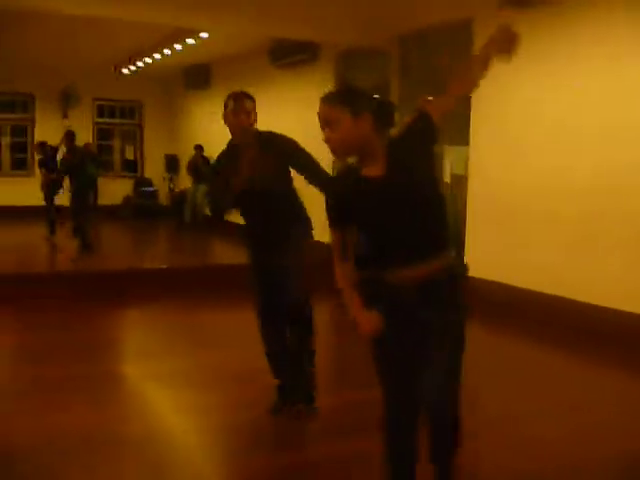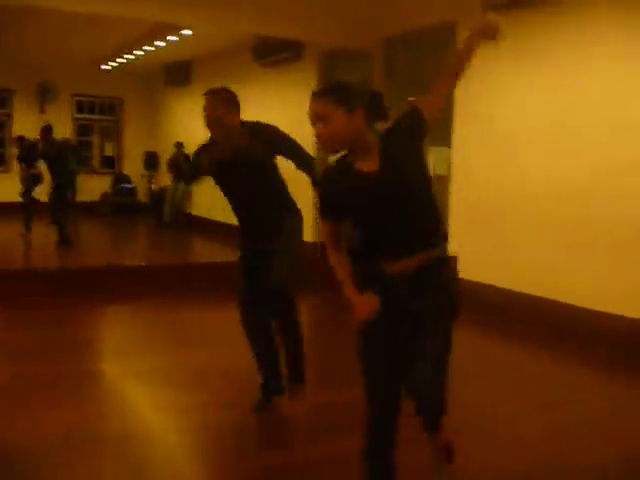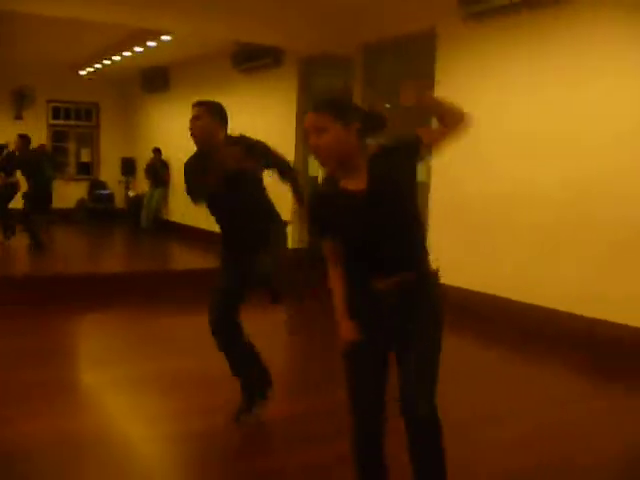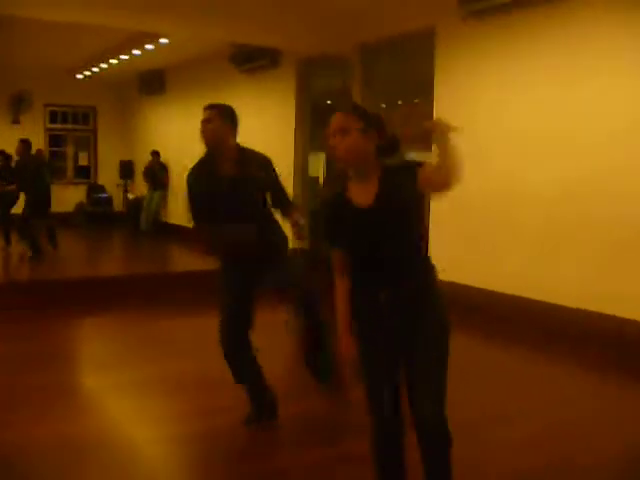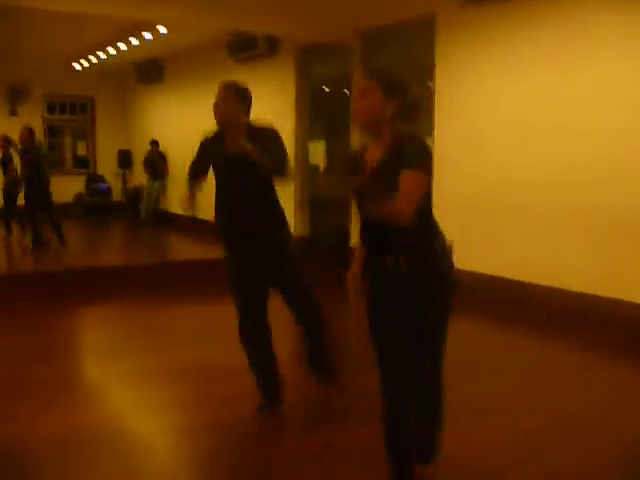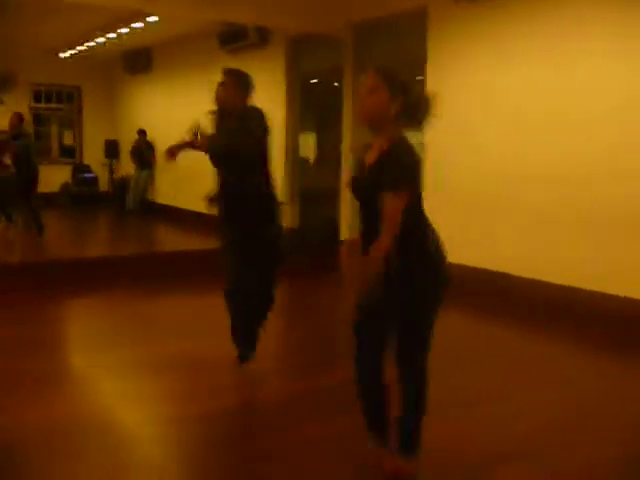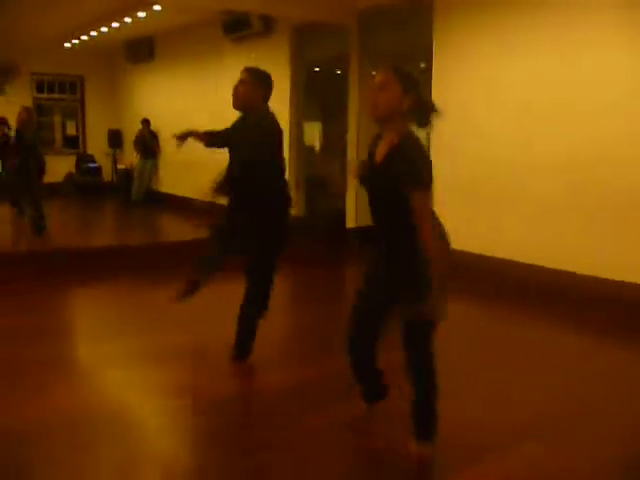
dt=0.1s
person 1, frame 1
left shoulder: (413, 142)
right shoulder: (344, 191)
left elbow: (458, 89)
right elbow: (341, 259)
left wrist: (493, 45)
right wrist: (357, 308)
left hip: (441, 292)
right hip: (387, 300)
left knee: (436, 397)
right knee: (399, 407)
person 1, frame 2
left shoulder: (403, 136)
right shoulder: (334, 183)
left elbow: (447, 85)
right elbow: (335, 249)
left wrist: (475, 37)
right wrist: (354, 294)
left hip: (432, 282)
right hip: (381, 290)
left knee: (424, 380)
right knee: (381, 401)
left ankle: (435, 426)
person 1, frame 3
left shoulder: (392, 160)
right shoulder: (325, 203)
left elbow: (455, 122)
right elbow: (335, 264)
left wrist: (427, 101)
right wrist: (342, 317)
left hip: (416, 300)
right hip: (365, 307)
left knee: (418, 405)
right knee: (365, 412)
person 1, frame 4
left shoulder: (402, 176)
right shoulder: (334, 206)
left elbow: (446, 179)
right elbow: (343, 273)
left wrist: (442, 136)
right wrist: (343, 329)
left hip: (418, 308)
right hip: (370, 311)
left knee: (427, 413)
right knee: (383, 414)
person 1, frame 5
left shoulder: (411, 148)
right shoulder: (361, 159)
left elbow: (404, 211)
right wrist: (358, 263)
left hip: (427, 273)
right hip: (383, 276)
left knee: (425, 376)
right knee: (394, 383)
person 1, frame 6
left shoulder: (401, 156)
right shoulder: (370, 149)
left elbow: (390, 231)
left wrist: (362, 285)
left hip: (415, 269)
right hip: (381, 267)
left knee: (409, 363)
right knee: (366, 364)
right ankle: (383, 444)
person 1, frame 7
left shoulder: (411, 154)
right shoulder: (379, 143)
left elbow: (427, 225)
left wrist: (436, 290)
left hip: (419, 259)
right hip: (389, 255)
left knee: (418, 352)
right knee: (358, 340)
left ankle: (424, 434)
right ankle: (374, 393)
person 2, frame 1
left shoulder: (278, 144)
right shoulder: (224, 164)
left elbow: (315, 172)
right elbow: (217, 209)
right wrist: (239, 182)
left hip: (294, 232)
right hip: (261, 242)
left knee: (294, 301)
right knee: (269, 320)
right ankle: (289, 389)
person 2, frame 2
left shoulder: (261, 133)
right shoulder: (208, 150)
left elbow: (301, 156)
right elbow: (190, 174)
right wrist: (218, 151)
left hip: (283, 222)
right hip: (253, 232)
left knee: (276, 284)
right knee: (251, 308)
left ankle: (295, 368)
right ankle: (271, 381)
person 2, frame 3
left shoulder: (250, 148)
right shoulder: (195, 165)
left elbow: (285, 168)
right elbow: (197, 195)
left wrist: (302, 196)
right wrist: (223, 167)
left hip: (267, 236)
right hip: (235, 245)
right knee: (221, 319)
right ankle: (254, 386)
person 2, frame 4
left shoulder: (258, 162)
right shoulder: (200, 173)
left elbow: (280, 198)
right elbow: (202, 226)
left wrist: (295, 217)
right wrist: (228, 236)
left hip: (271, 250)
right hip: (235, 261)
left knee: (302, 299)
right knee: (232, 338)
right ankle: (262, 404)
person 2, frame 5
left shoulder: (266, 137)
right shoulder: (211, 144)
left elbow: (280, 170)
right elbow: (196, 171)
left wrist: (250, 152)
right wrist: (191, 187)
left hip: (272, 233)
right hip: (239, 241)
left knee: (303, 306)
right knee: (252, 319)
left ankle: (317, 360)
right ankle: (270, 389)
person 2, frame 6
left shoulder: (251, 118)
right shoulder: (225, 119)
left elbow: (234, 145)
left wrist: (208, 142)
right wrist: (185, 143)
left hip: (259, 216)
right hip: (234, 216)
left knee: (260, 289)
right knee: (240, 287)
person 2, frame 7
left shoulder: (262, 123)
right shoulder: (249, 121)
left elbow: (247, 163)
right elbow: (226, 138)
right wrist: (199, 134)
left hip: (268, 213)
right hip: (244, 208)
left knee: (259, 281)
left ankle: (243, 345)
